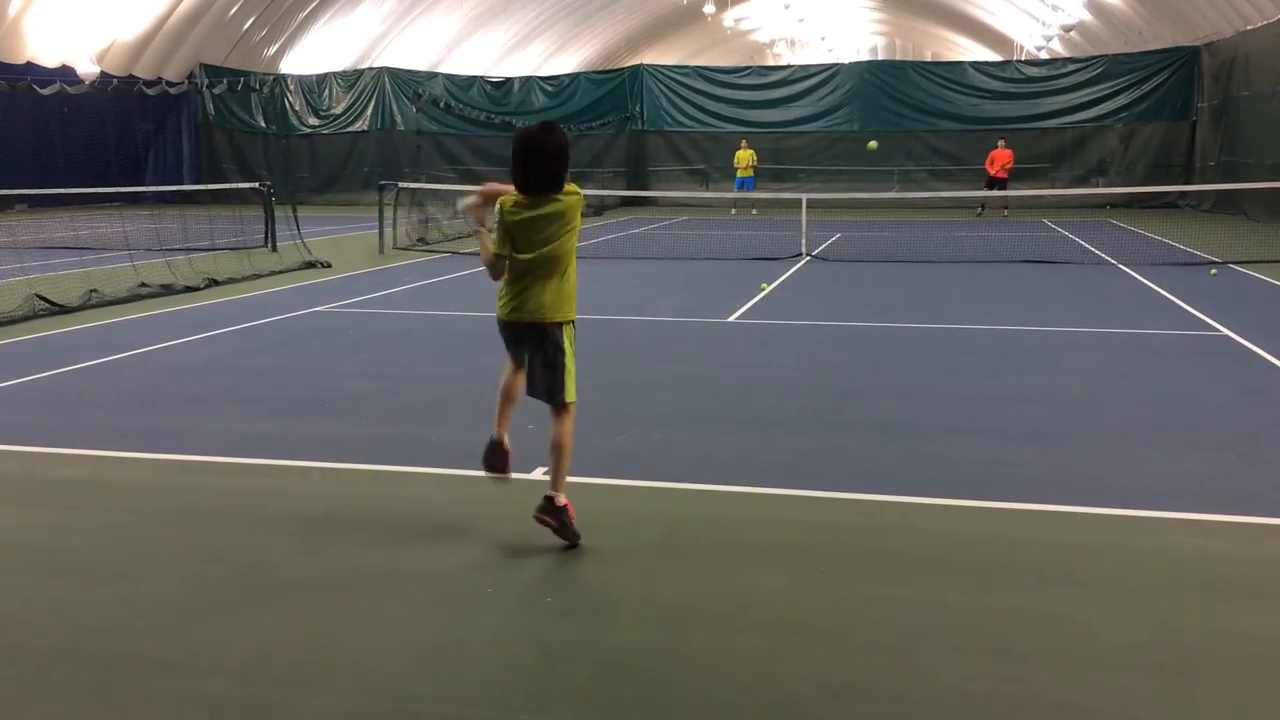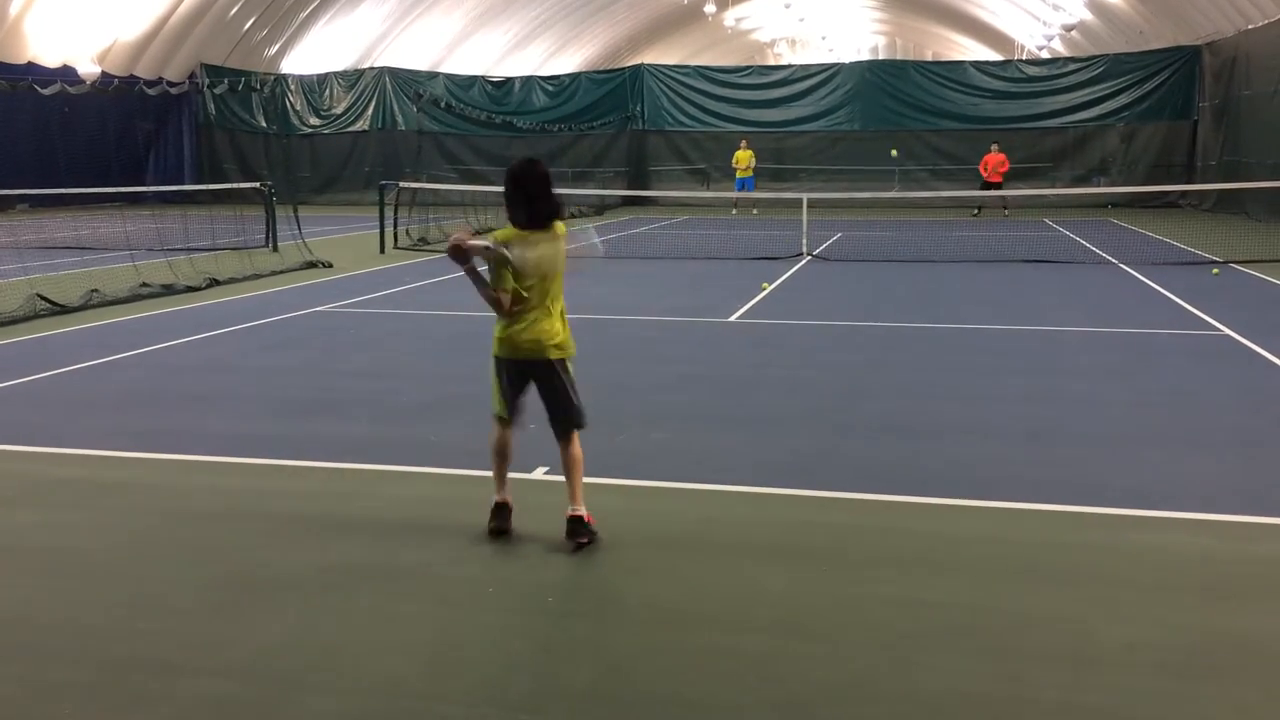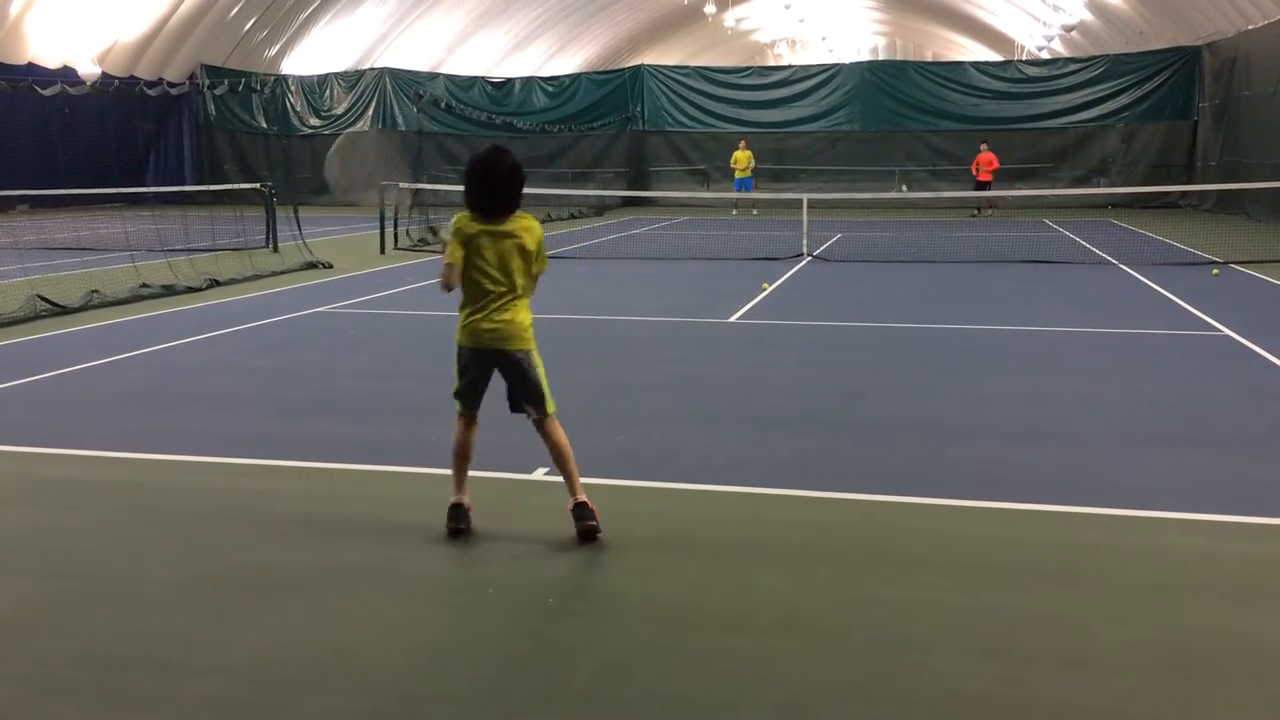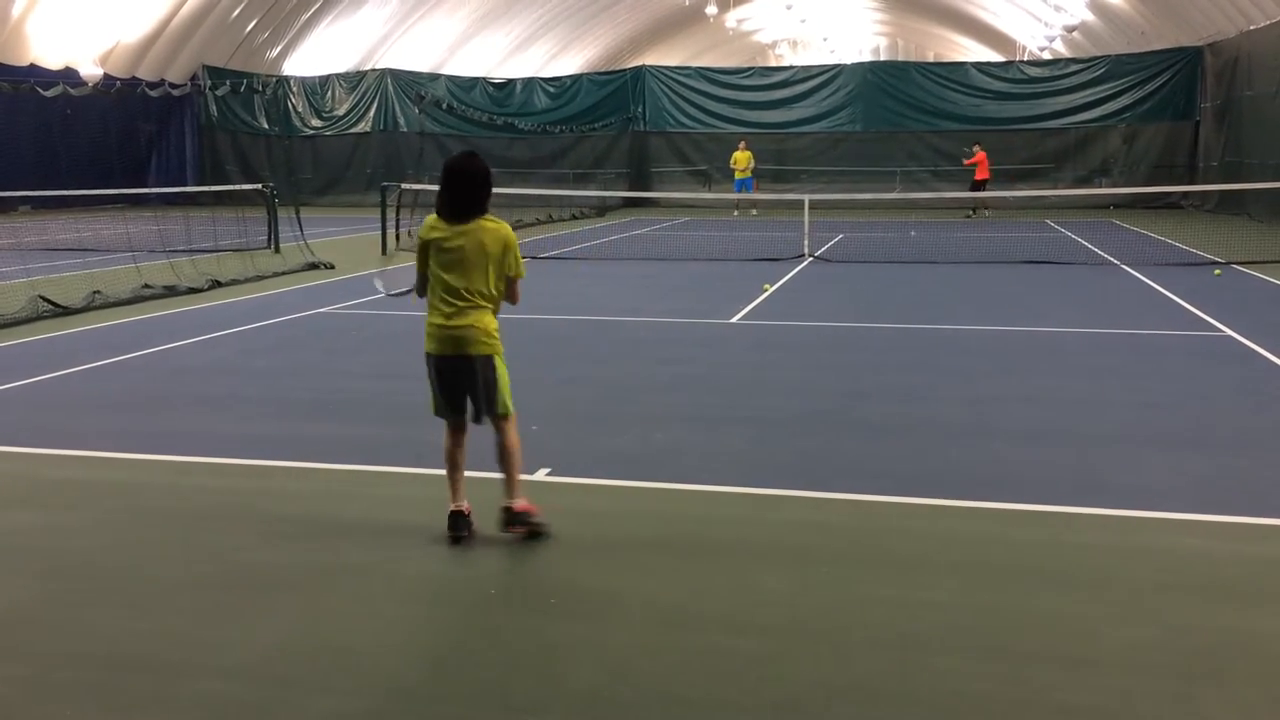
dt=0.2s
person 1, frame 1
left shoulder: (507, 206)
right shoulder: (572, 200)
left elbow: (496, 271)
left wrist: (485, 237)
right wrist: (499, 192)
left hip: (514, 313)
right hip: (552, 318)
left knee: (516, 366)
right knee: (562, 409)
left ankle: (498, 440)
right ankle: (556, 500)
person 1, frame 2
left shoulder: (504, 241)
right shoulder: (558, 233)
left elbow: (503, 306)
left wrist: (470, 268)
right wrist: (475, 245)
left hip: (511, 347)
right hip: (551, 347)
left knee: (504, 423)
right knee: (568, 433)
left ankle: (502, 504)
right ankle: (578, 515)
person 1, frame 3
left shoulder: (462, 226)
right shoulder: (531, 229)
left elbow: (448, 282)
left wrist: (453, 269)
left hip: (473, 337)
right hip: (515, 337)
left knee: (466, 419)
right knee: (547, 422)
left ankle: (459, 505)
right ankle: (580, 504)
person 1, frame 4
left shoulder: (431, 229)
right shoulder: (500, 233)
left elbow: (422, 289)
right elbow: (512, 297)
left hip: (439, 342)
right hip: (479, 341)
left knee: (455, 426)
right knee: (503, 421)
left ankle: (458, 508)
right ankle: (516, 506)
